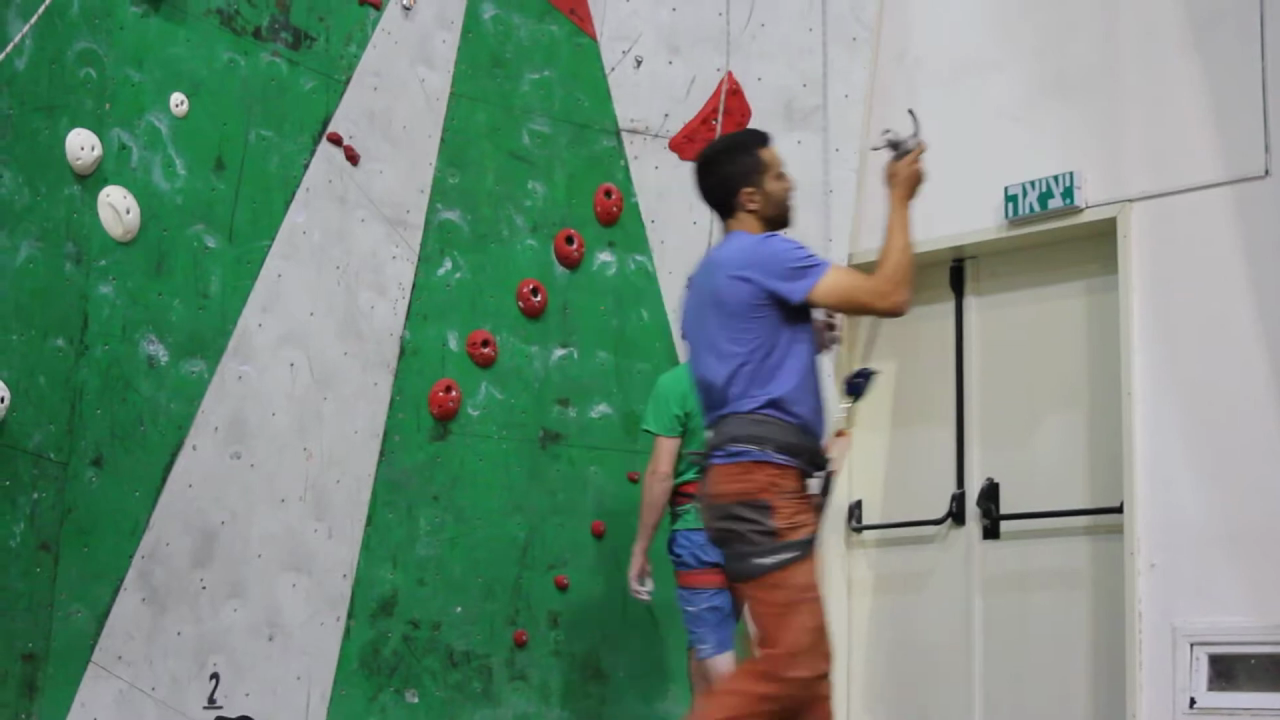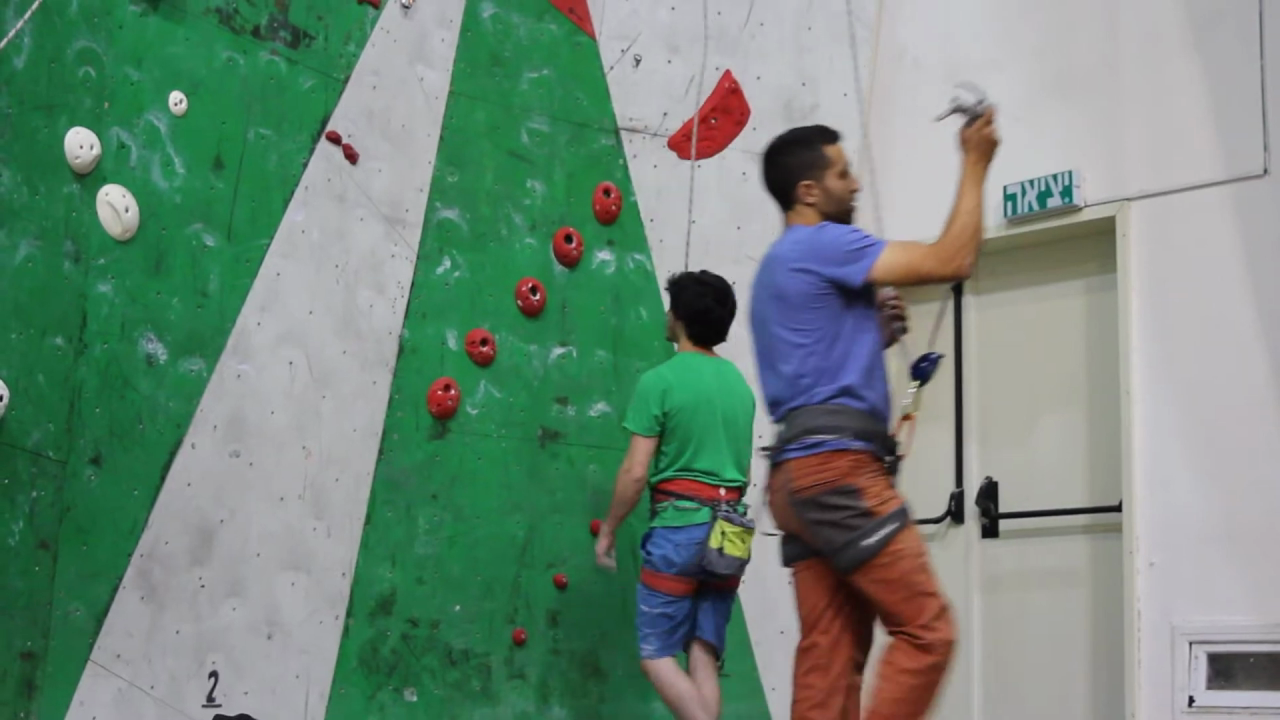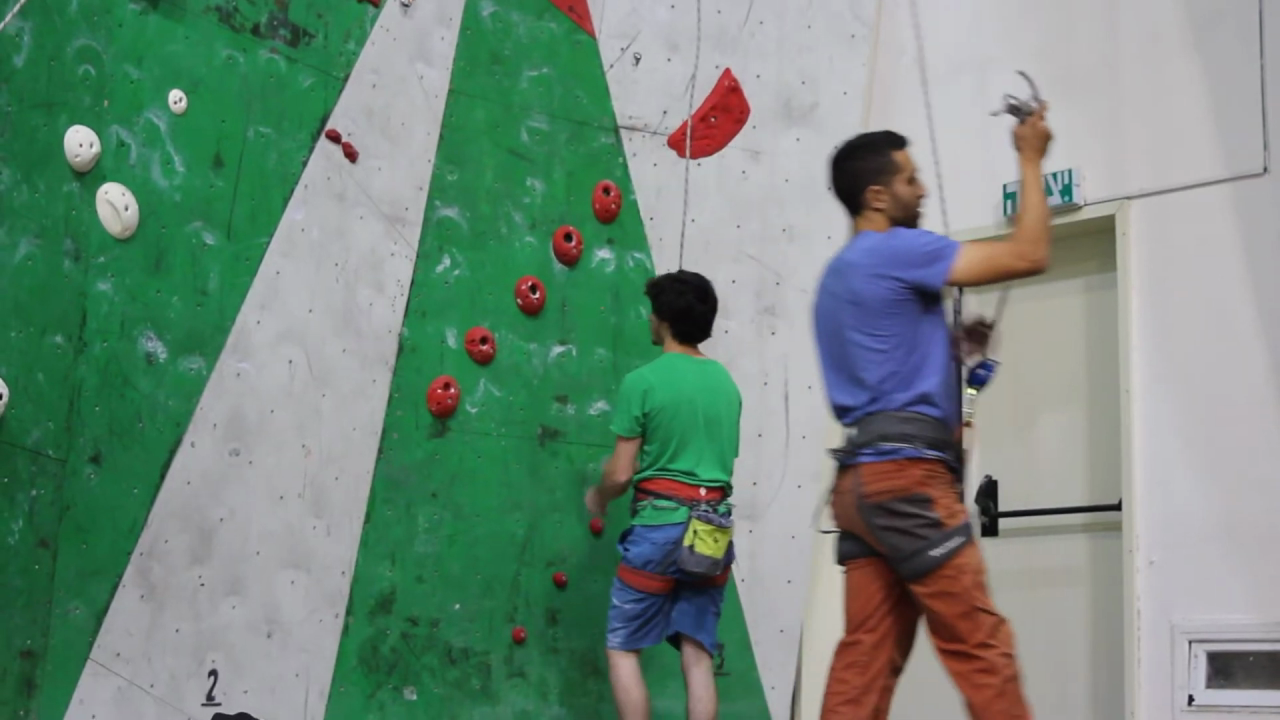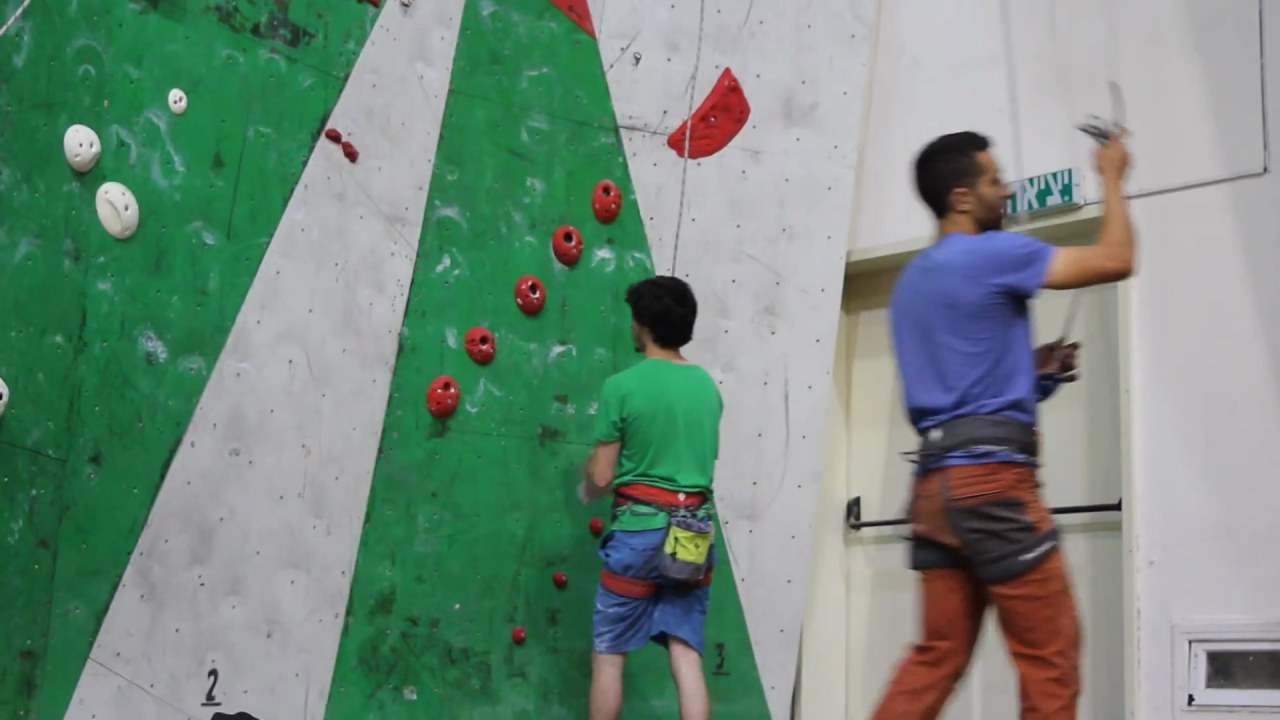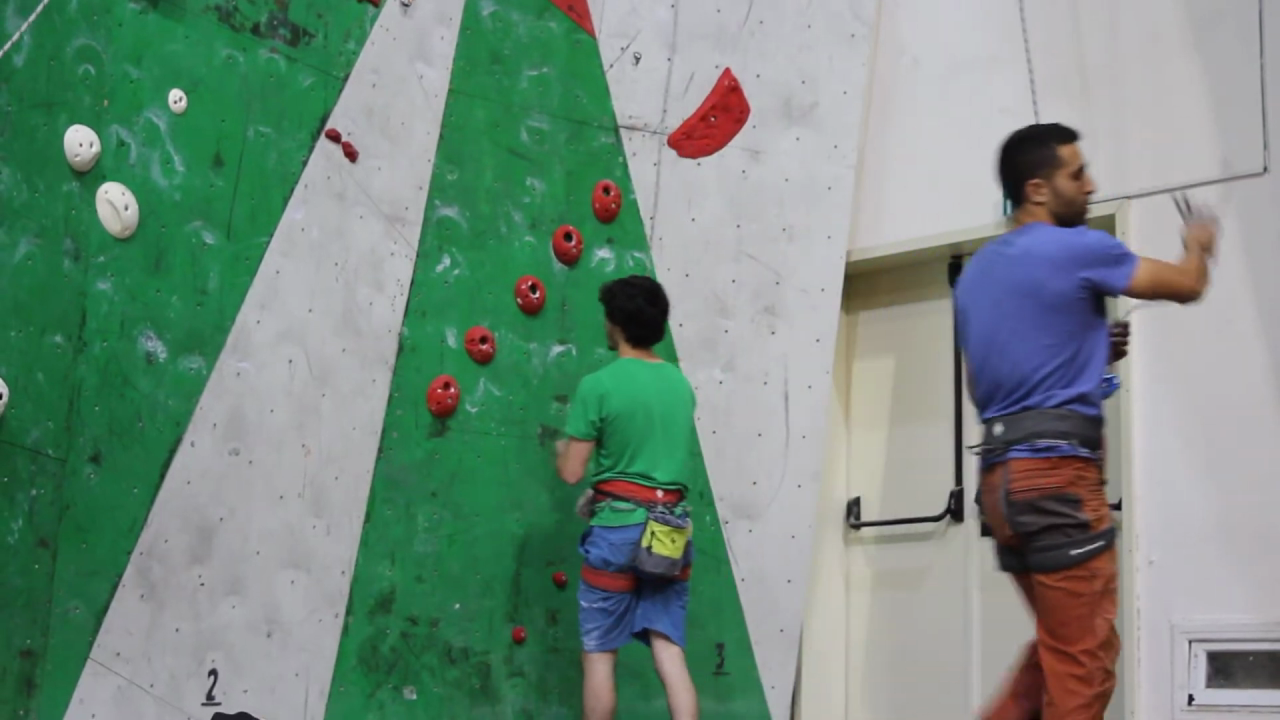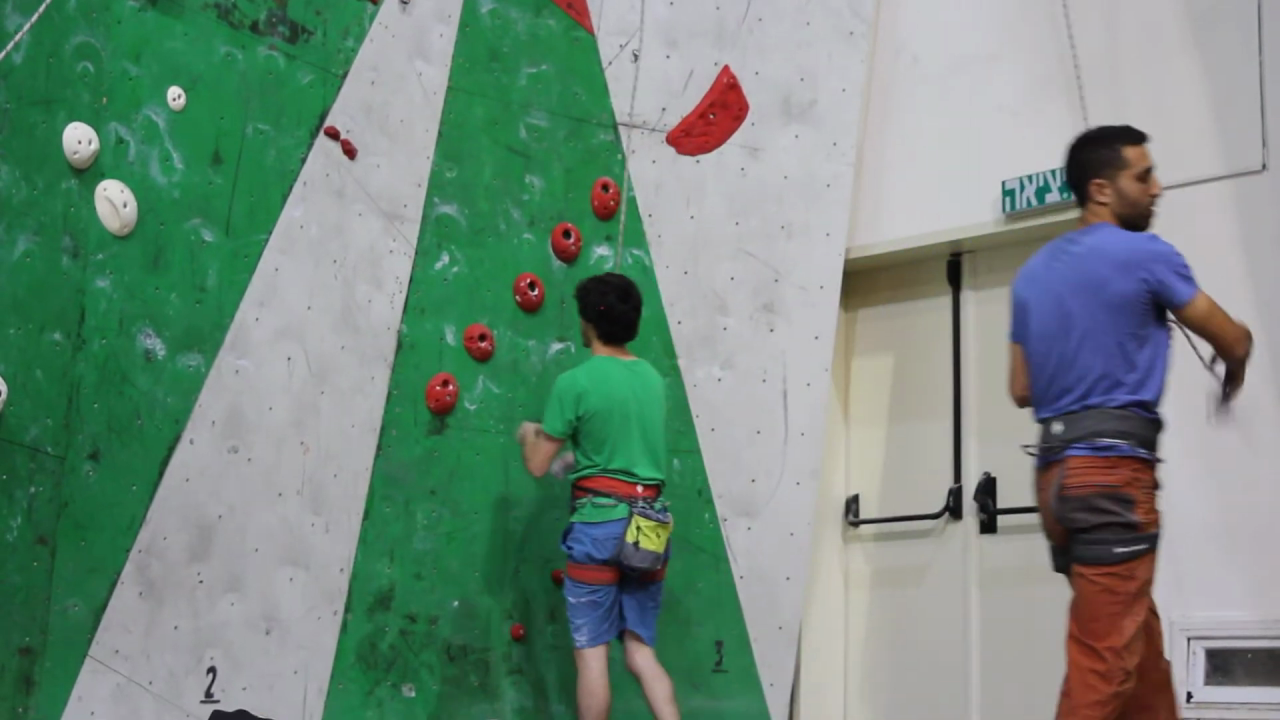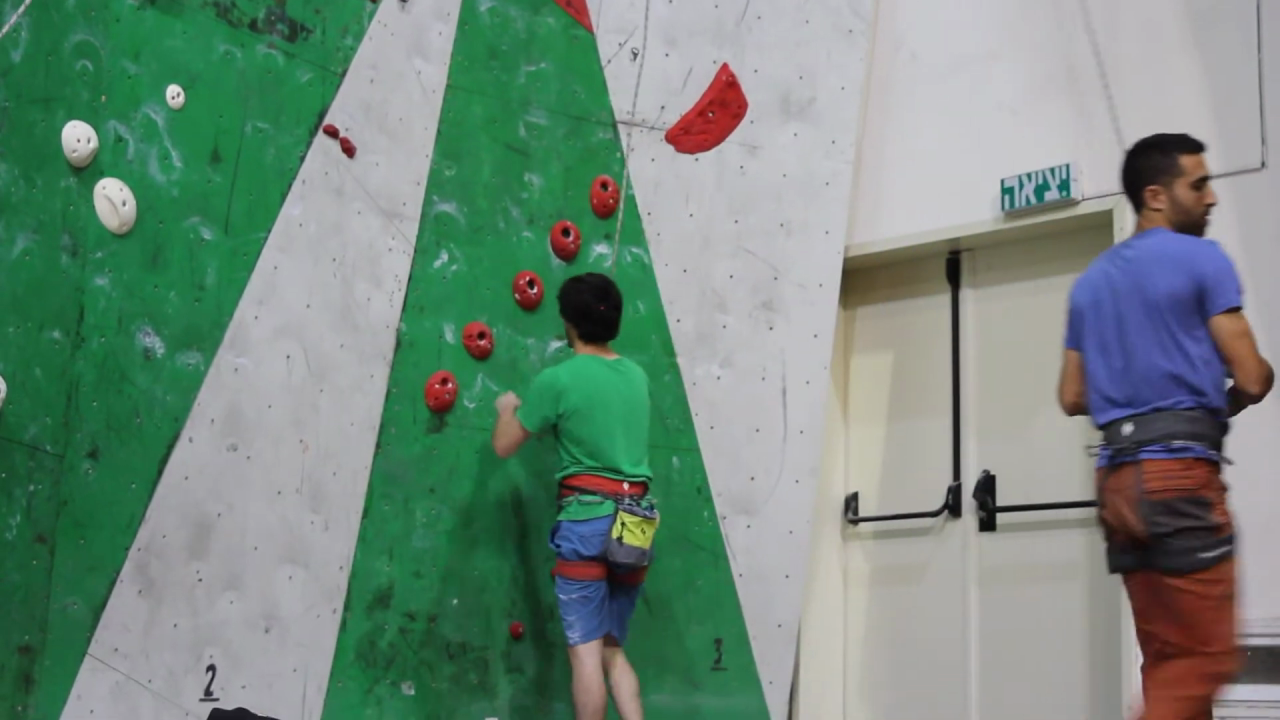
dt=0.2s
person 1, frame 1
left shoulder: (713, 274)
right shoulder: (765, 256)
right elbow: (890, 295)
left wrist: (802, 343)
right wrist: (899, 199)
left hip: (744, 479)
right hip: (762, 478)
left knee: (796, 655)
right knee: (790, 663)
person 1, frame 2
left shoulder: (779, 267)
right shoulder: (822, 247)
right elbow: (952, 261)
left wrist: (867, 335)
right wrist: (974, 165)
left hip: (803, 474)
right hip: (837, 469)
left knee: (830, 653)
right knee: (925, 631)
person 1, frame 3
left shoulder: (837, 276)
right shoulder: (898, 253)
right elbow: (1027, 256)
left wrist: (946, 350)
right wrist: (1030, 161)
left hip: (863, 479)
right hip: (906, 475)
left knee: (866, 655)
right knee: (981, 649)
person 1, frame 4
left shoulder: (912, 281)
right shoulder: (992, 255)
right elbow: (1115, 260)
left wrist: (1031, 367)
right wrist: (1112, 179)
left hip: (936, 483)
right hip: (991, 480)
left knee: (937, 654)
right knee: (1050, 657)
person 1, frame 5
left shoulder: (974, 273)
right shoulder: (1078, 250)
right elbow: (1187, 284)
right wrist: (1200, 246)
left hip: (1001, 475)
right hip: (1057, 472)
left knee: (1064, 644)
right knee: (1080, 656)
person 1, frame 6
left shoulder: (1032, 272)
right shoulder: (1144, 255)
right elbow: (1232, 340)
right wrist: (1237, 360)
left hip: (1057, 473)
right hip: (1113, 471)
left knee: (1133, 643)
right knee: (1104, 655)
person 1, frame 7
left shoulder: (1089, 282)
right shoulder: (1202, 260)
left elbow: (1072, 397)
right elbow: (1252, 381)
right wrist: (1226, 400)
left hip: (1118, 479)
right hip: (1181, 473)
left knee: (1170, 654)
right knee: (1202, 657)
person 2, frame 1
left shoulder: (677, 383)
left elbow: (660, 474)
left wrist: (639, 549)
left hip: (702, 529)
left knee: (718, 663)
right knee: (702, 666)
person 2, frame 2
left shoulder: (659, 380)
right shoulder: (738, 382)
left elbow: (635, 470)
left wrist: (608, 529)
left hip: (679, 530)
left knee: (655, 657)
right knee: (703, 656)
person 2, frame 3
left shoulder: (642, 381)
right shoulder: (726, 382)
left elbow: (621, 472)
left wrist: (598, 496)
left hip: (659, 528)
right hip: (712, 531)
left knee: (621, 651)
right knee: (697, 658)
person 2, frame 4
left shoulder: (622, 386)
right shoulder: (707, 386)
left elbow: (601, 476)
left wrist: (590, 458)
left hip: (640, 533)
right hip: (694, 535)
left knee: (607, 658)
right knee: (686, 659)
person 2, frame 5
left shoulder: (598, 385)
right shoulder: (679, 383)
left elbow: (572, 472)
left wrist: (561, 448)
left hip: (618, 530)
left knee: (598, 656)
right knee: (669, 655)
person 2, frame 6
left shoulder: (575, 382)
right shoulder: (653, 378)
left elbow: (537, 464)
left wrist: (529, 433)
left hip: (600, 524)
left knee: (593, 654)
right knee: (641, 653)
person 2, frame 7
left shoulder: (558, 380)
right shoulder: (636, 376)
left elbow: (504, 445)
left wrist: (506, 408)
left hip: (586, 521)
left knee: (585, 651)
right knee: (611, 649)
